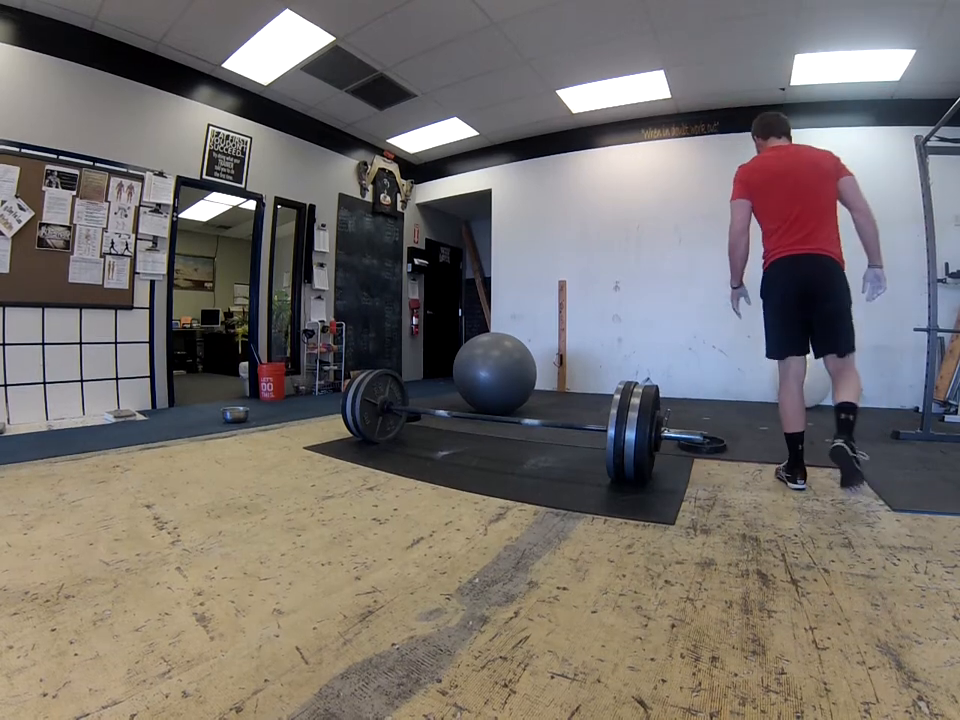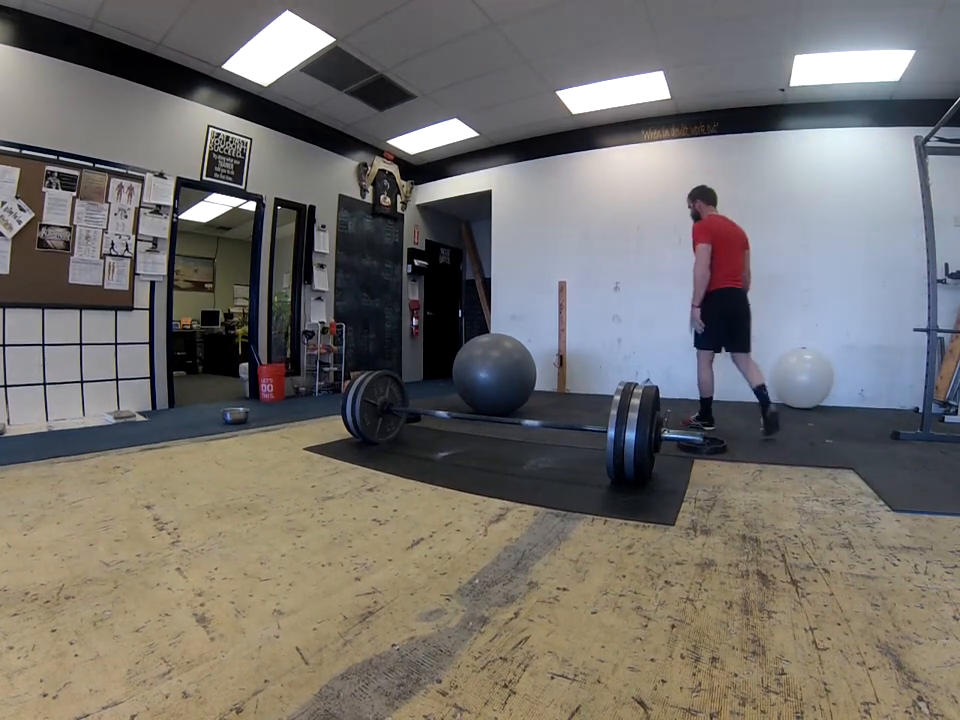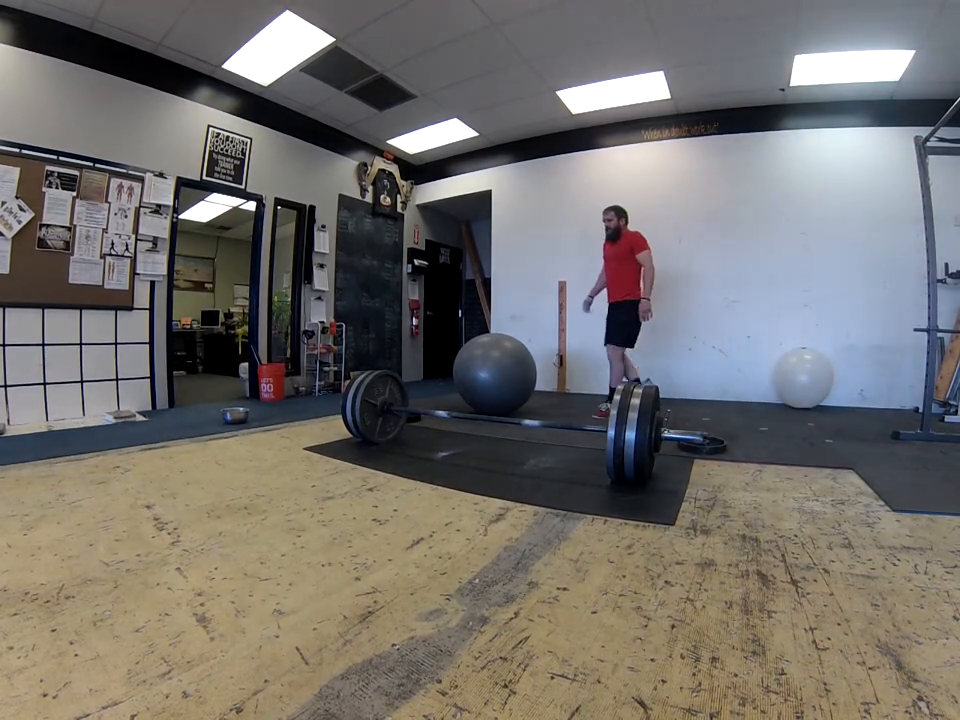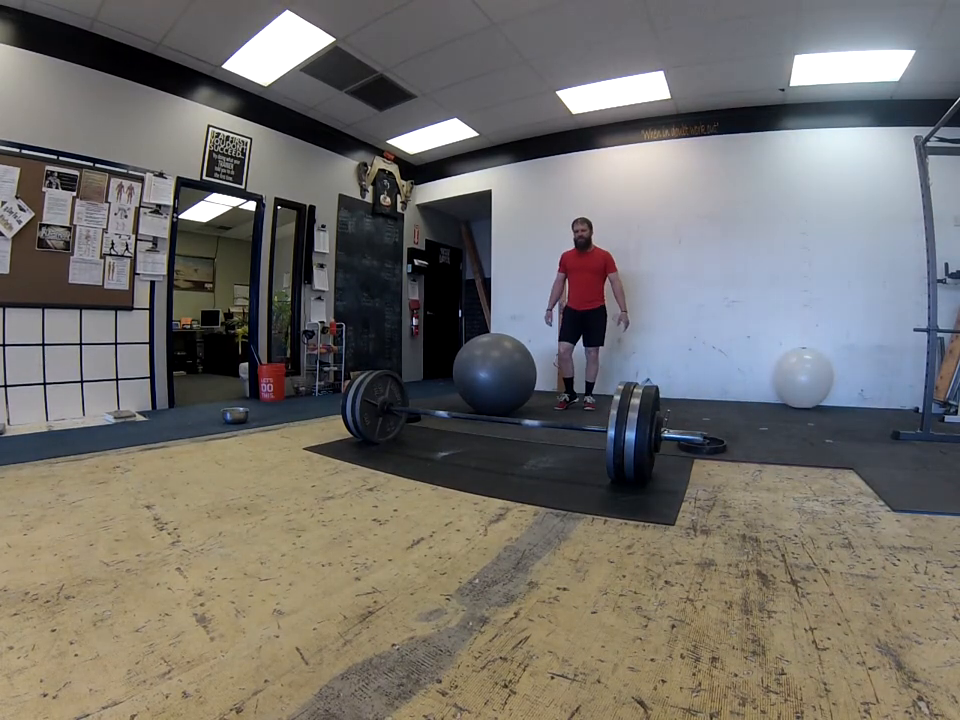
dt=1s
person 1, frame 1
left shoulder: (749, 172)
right shoulder: (826, 159)
left elbow: (738, 233)
right elbow: (861, 210)
left wrist: (737, 282)
right wrist: (874, 264)
left hip: (781, 275)
right hip: (827, 271)
left knee: (791, 375)
right knee: (843, 365)
left ankle: (796, 467)
right ankle: (844, 437)
person 1, frame 2
left shoulder: (702, 226)
right shoulder: (737, 229)
left elbow: (702, 267)
right elbow: (746, 271)
left wrist: (695, 305)
left hip: (715, 300)
right hip: (738, 299)
left knee: (704, 359)
right knee: (743, 359)
left ankle: (705, 417)
right ankle: (767, 408)
person 1, frame 3
left shoulder: (635, 238)
right shoulder: (608, 244)
left elbow: (648, 267)
left wrist: (645, 298)
right wrist: (591, 295)
left hip: (629, 306)
right hip: (615, 305)
left knee: (613, 354)
right knee: (618, 354)
left ankle: (611, 402)
person 1, frame 4
left shoulder: (604, 256)
right shoulder: (566, 257)
left elbow: (616, 284)
right elbow: (559, 283)
left wrist: (623, 311)
right wrist: (549, 308)
left hip: (596, 312)
right hip: (572, 311)
left knee: (592, 354)
right knee: (564, 351)
left ankle: (588, 396)
right ankle: (569, 393)
